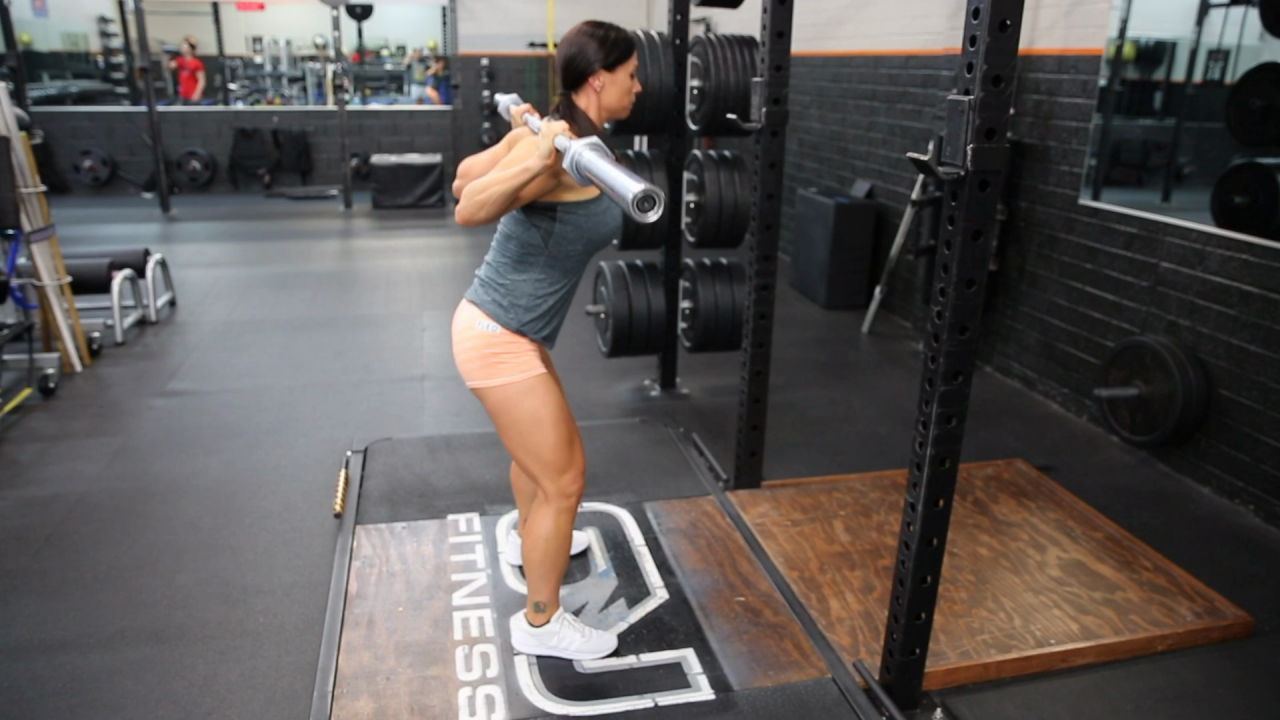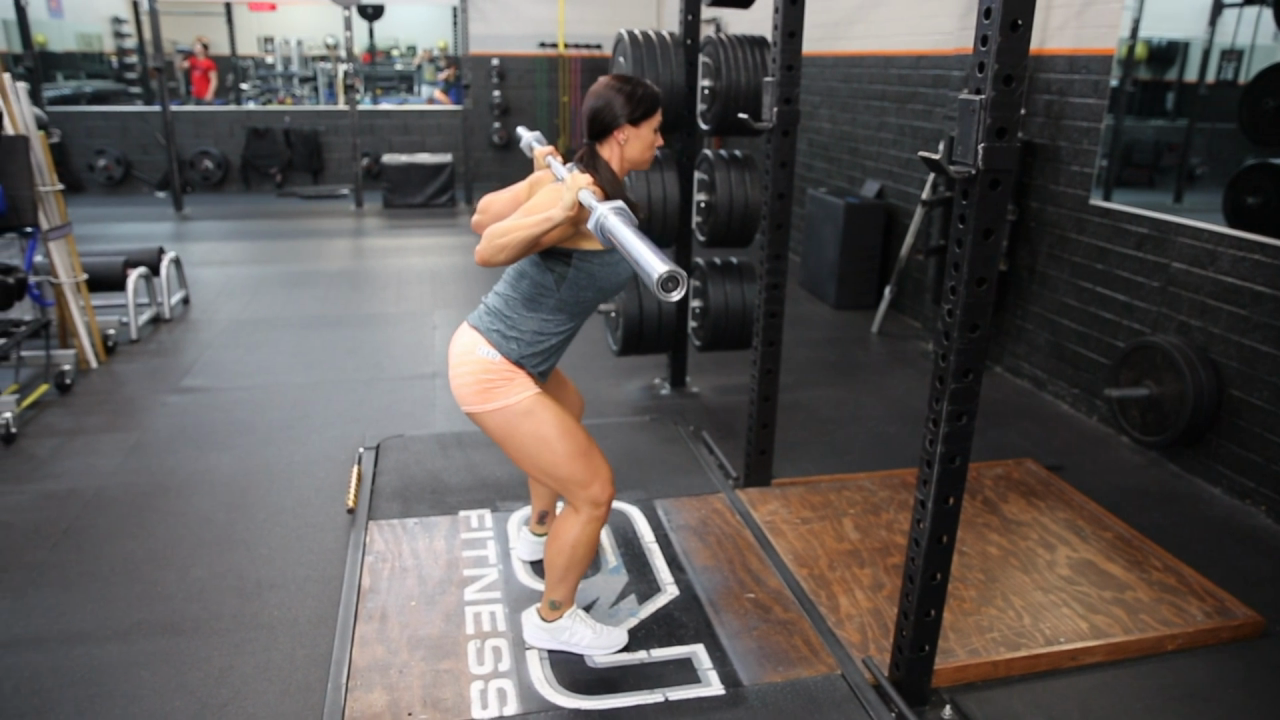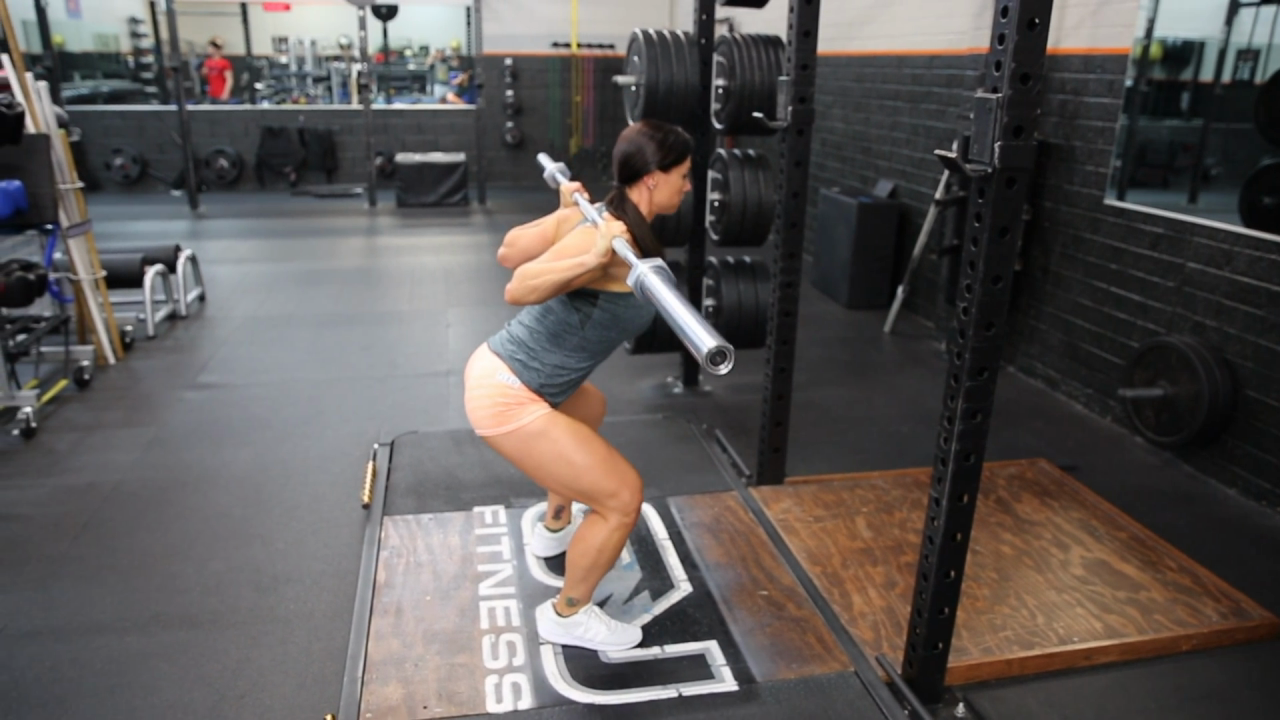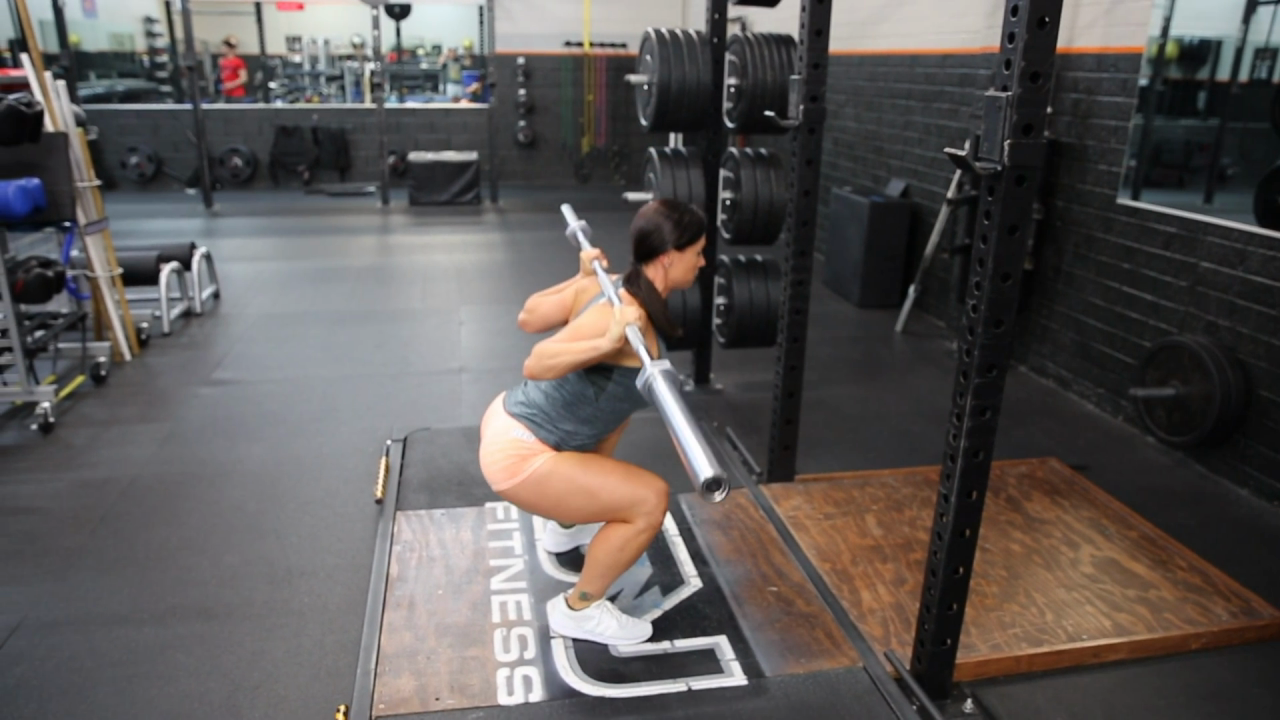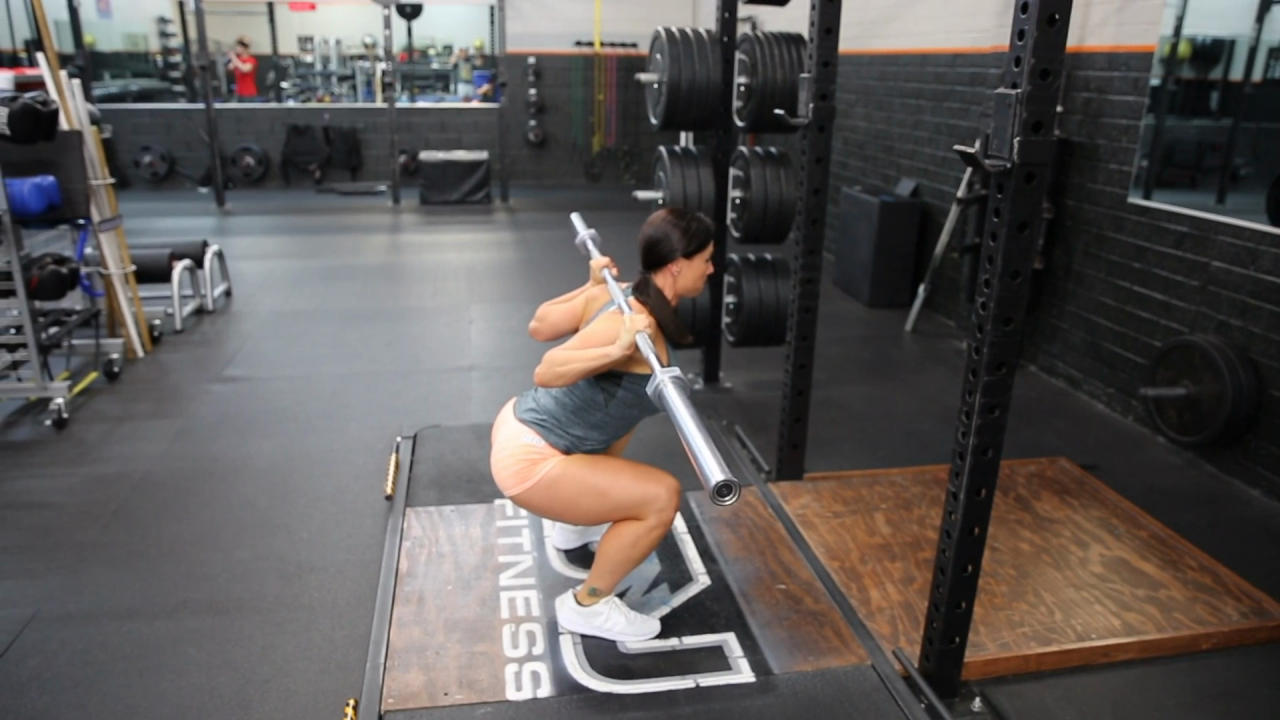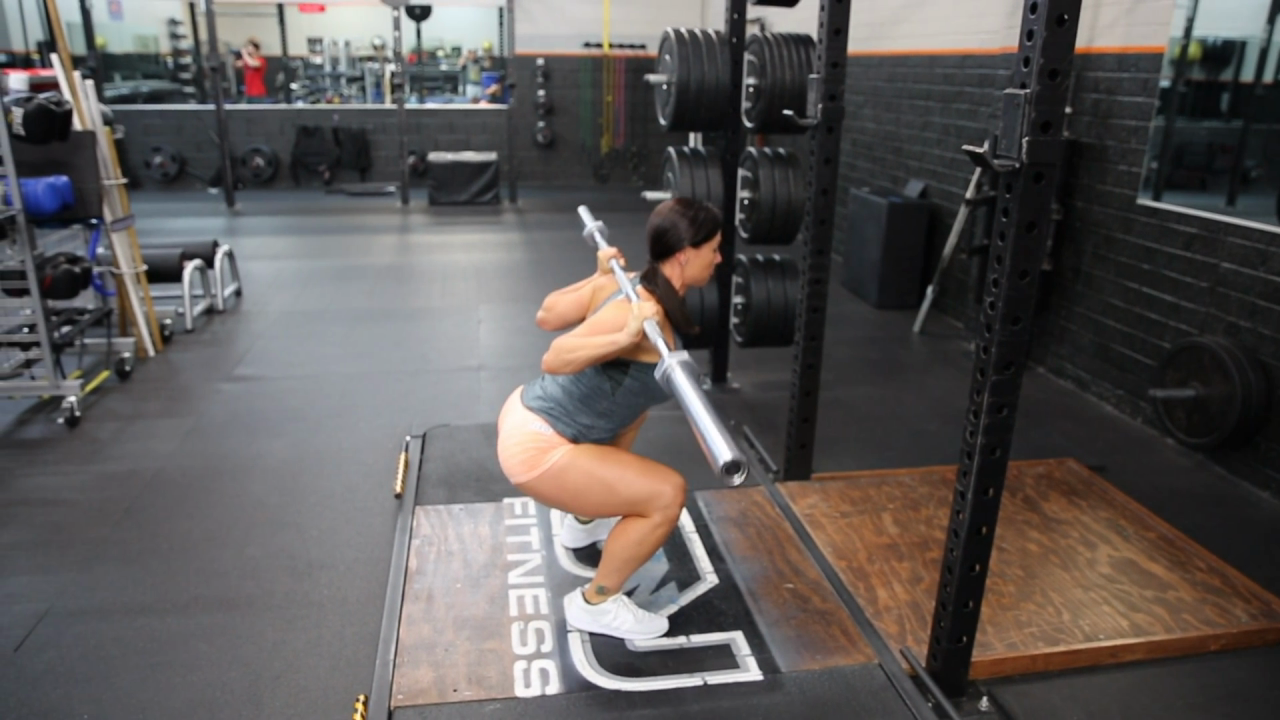
dt=0.7s
person 1, frame 1
left shoulder: (546, 133)
right shoulder: (565, 153)
left elbow: (462, 180)
right elbow: (469, 211)
left wrist: (520, 137)
right wrist: (535, 163)
left hip: (498, 324)
right hip: (502, 339)
left knee: (540, 444)
right knee: (563, 482)
left ankle: (527, 537)
right ankle: (541, 622)
person 1, frame 2
left shoulder: (567, 179)
right shoulder: (585, 201)
left elbow: (482, 218)
right elbow: (488, 251)
left wrist: (540, 176)
right wrist: (557, 212)
left hip: (494, 350)
right hip: (494, 371)
left knee: (569, 412)
right knee: (593, 491)
left ankle: (539, 531)
right ankle: (553, 619)
person 1, frame 3
left shoulder: (589, 216)
right shoulder: (607, 238)
left elbow: (508, 251)
right elbow: (517, 289)
left wrist: (565, 210)
right wrist: (591, 260)
left hip: (503, 369)
right hip: (506, 396)
left knee: (590, 411)
right knee: (622, 496)
left ankle: (556, 526)
right ankle: (567, 615)
person 1, frame 4
left shoulder: (605, 287)
right shoulder: (624, 314)
left elbow: (528, 316)
right elbow: (536, 364)
left wrist: (582, 276)
right wrist: (608, 343)
left hip: (513, 422)
right hip: (519, 455)
left knee: (612, 415)
right knee: (649, 500)
left ankle: (567, 525)
right ankle: (578, 609)
person 1, frame 5
left shoulder: (615, 294)
right shoulder: (636, 323)
left elbow: (539, 325)
right elbow: (546, 371)
left wrist: (592, 283)
right wrist: (618, 351)
left hip: (522, 426)
right hip: (529, 460)
left knee: (621, 412)
right knee: (662, 497)
left ankle: (576, 522)
right ankle: (587, 605)
person 1, frame 6
left shoulder: (623, 284)
right shoulder: (638, 311)
left elbow: (547, 315)
right elbow: (554, 360)
left wrist: (599, 275)
right wrist: (625, 338)
left hip: (530, 416)
right hip: (536, 447)
left knee: (630, 412)
right knee: (666, 494)
left ankle: (586, 519)
right ankle: (595, 604)
